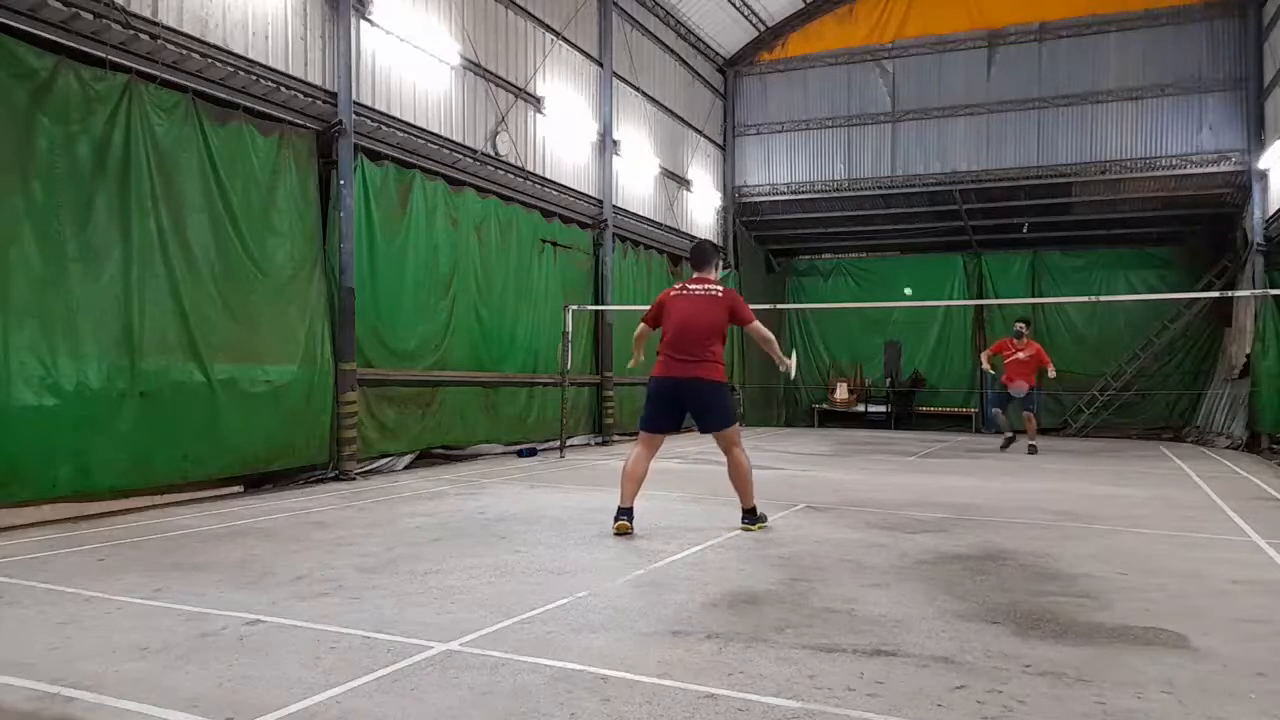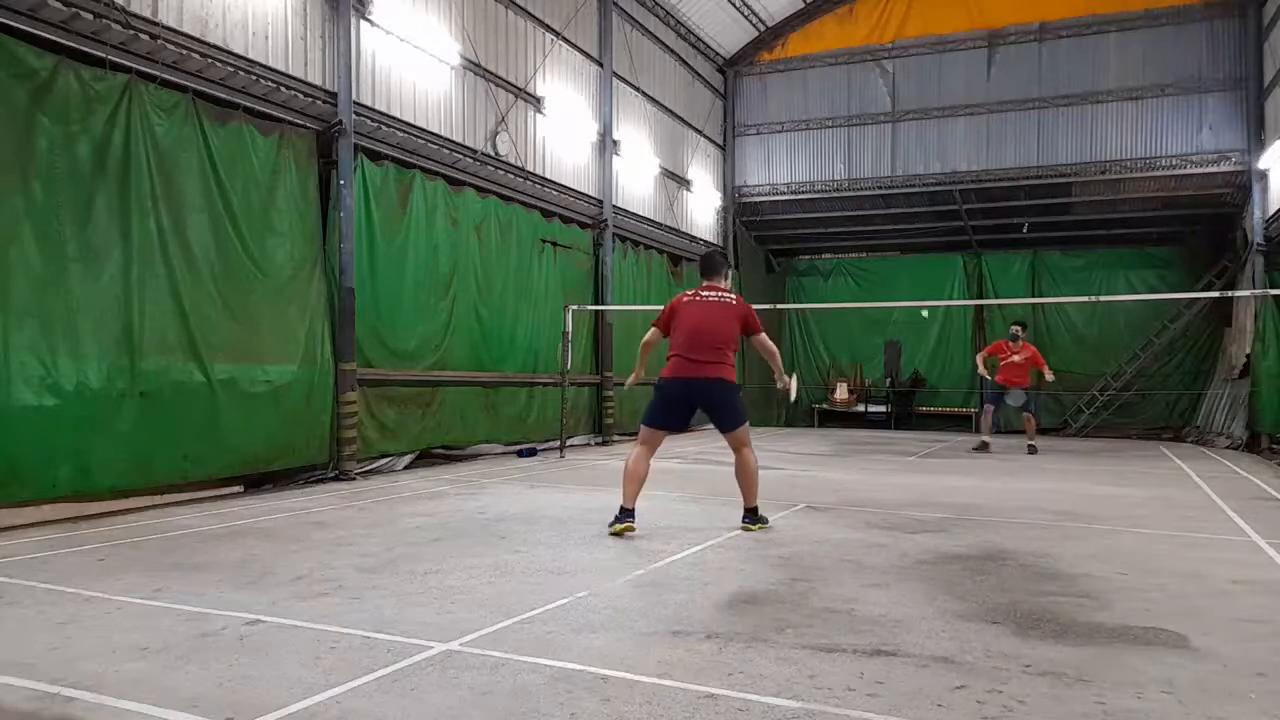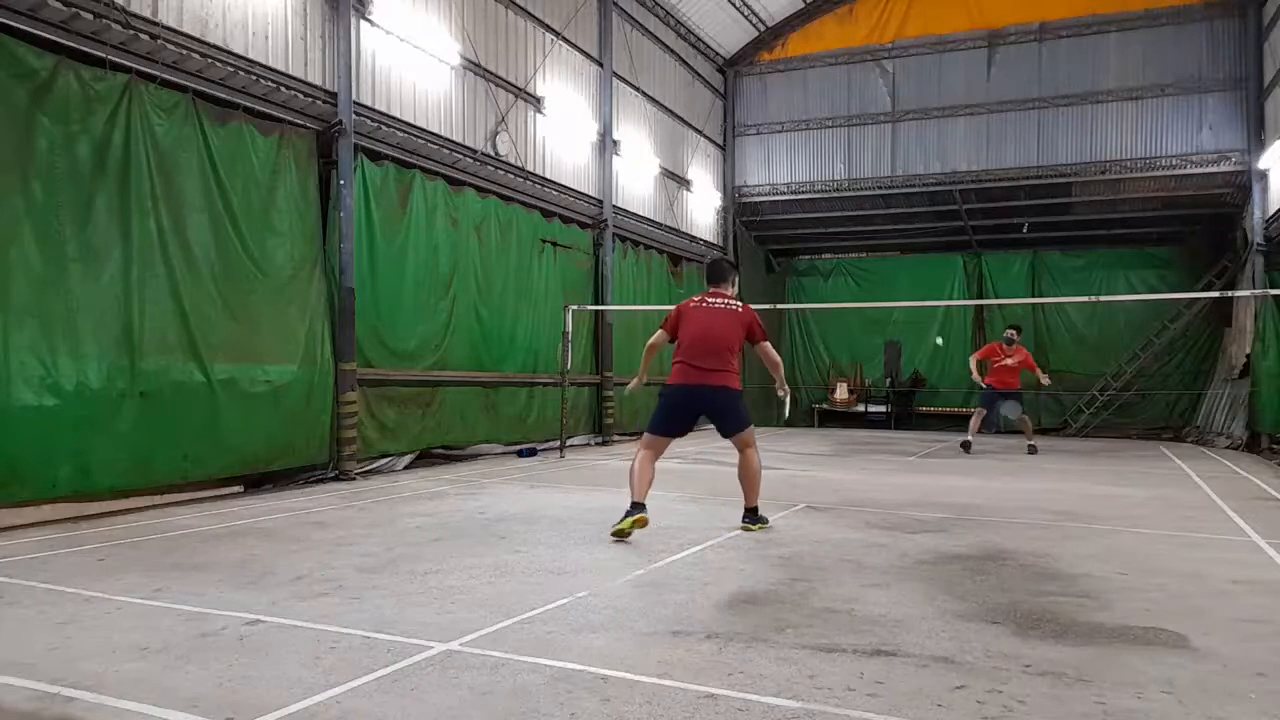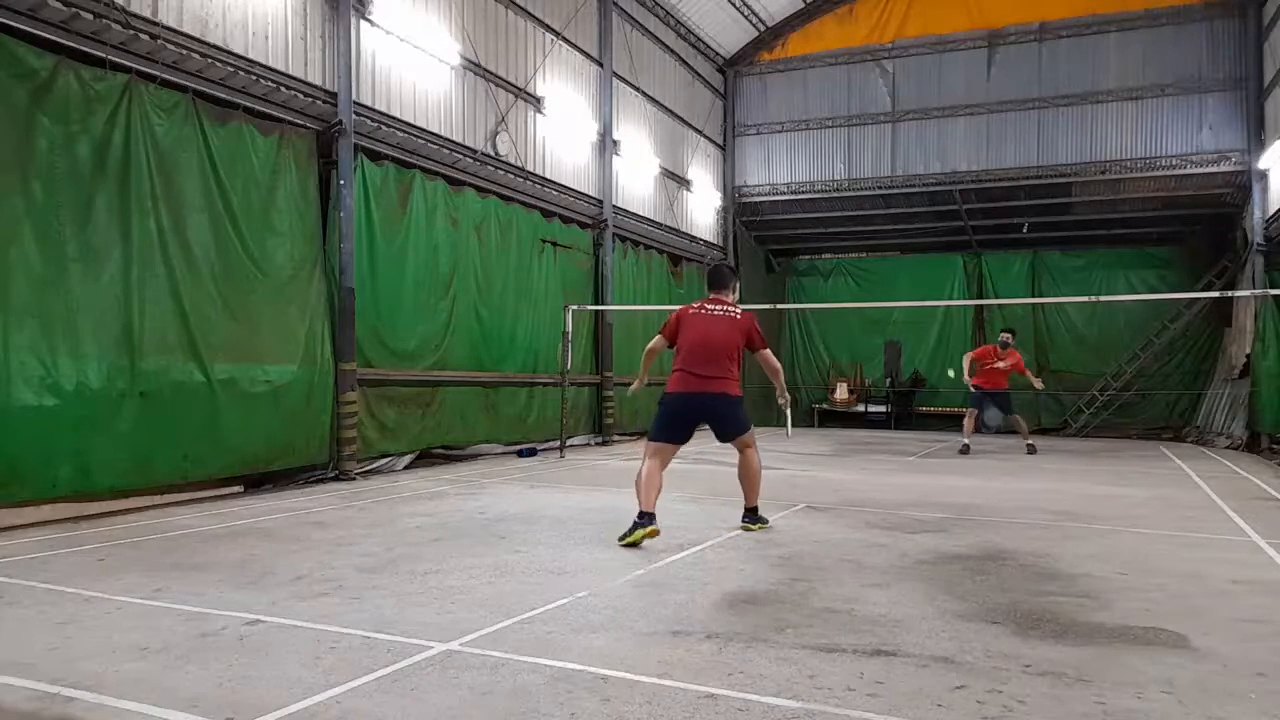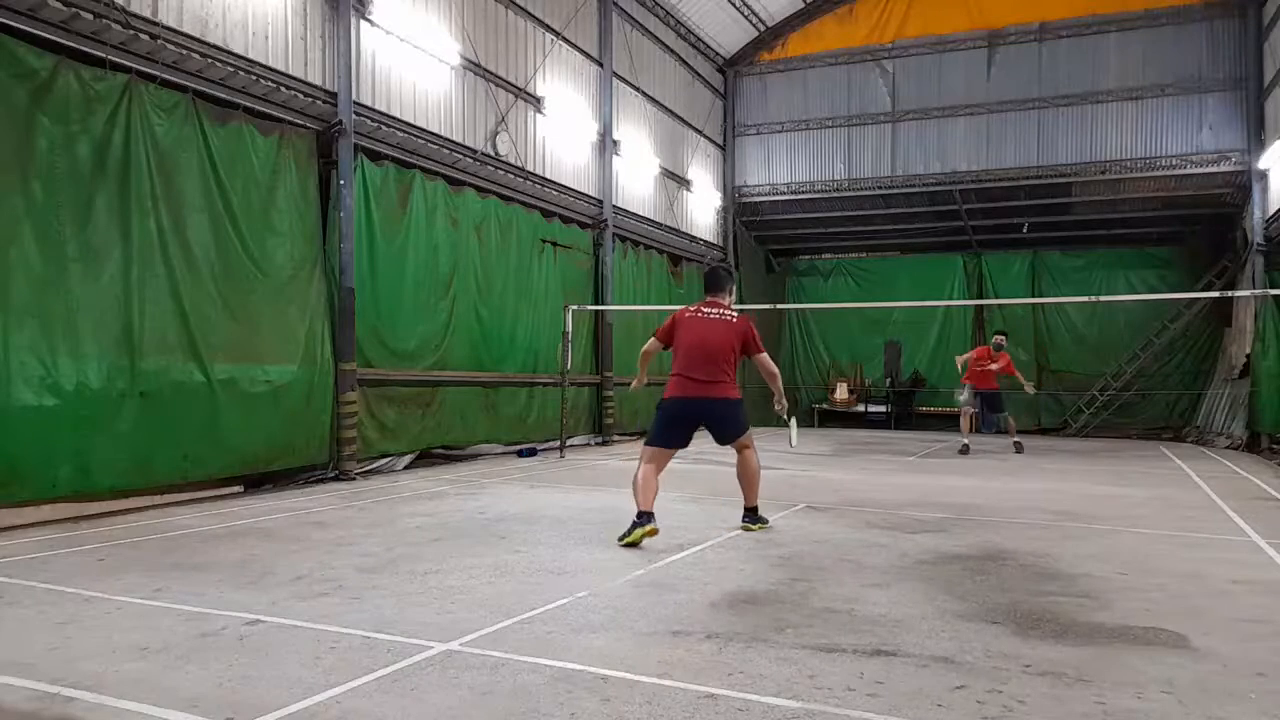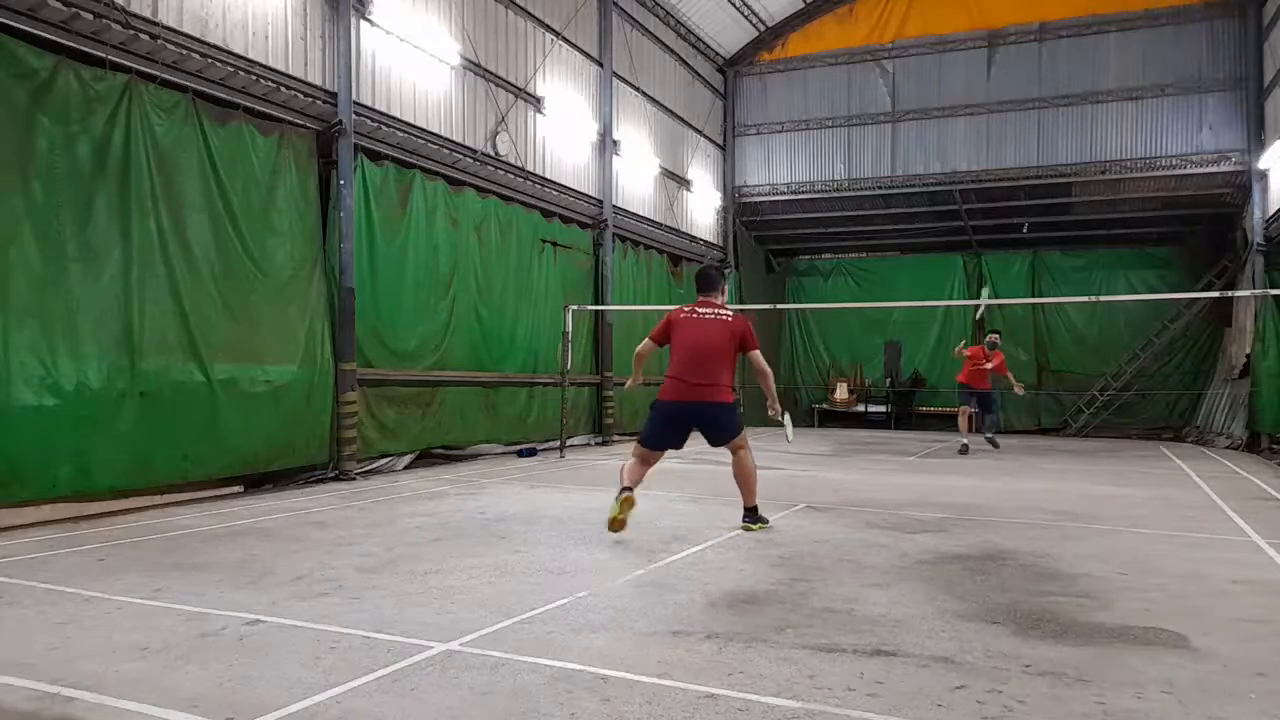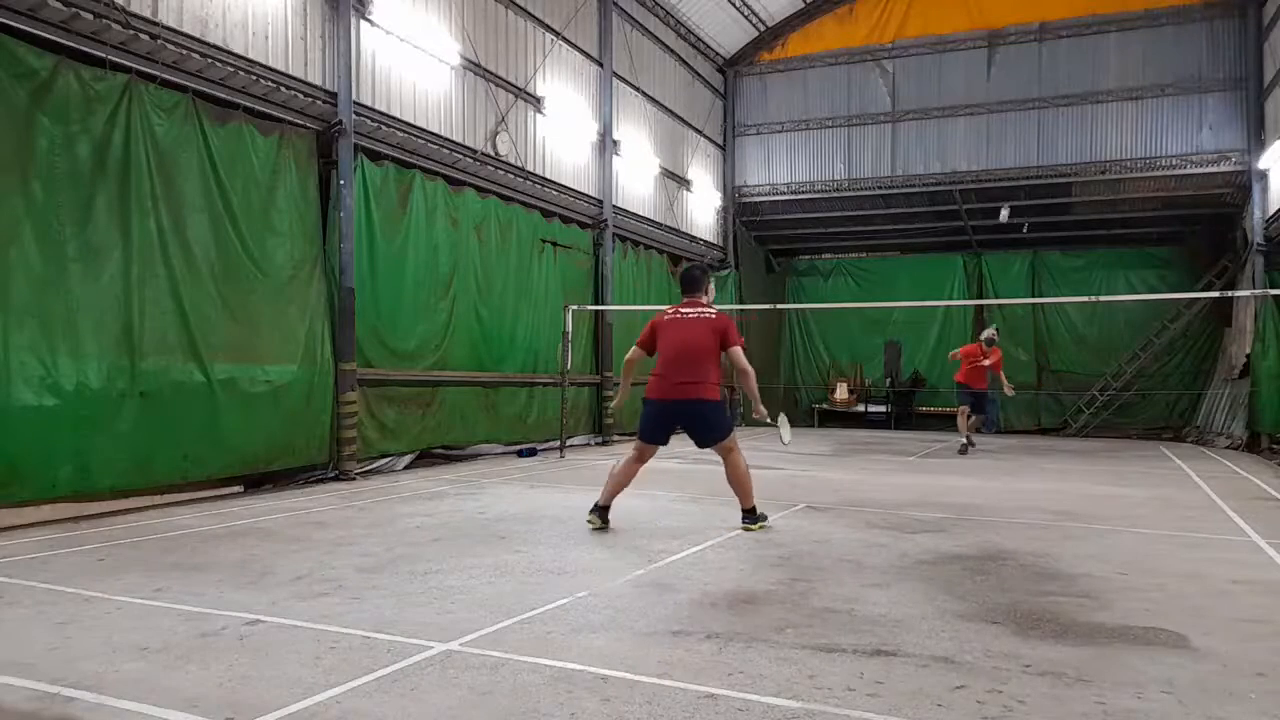
dt=0.1s
person 1, frame 1
left shoulder: (669, 295)
right shoulder: (727, 296)
left elbow: (640, 334)
right elbow: (763, 335)
left wrist: (636, 356)
right wrist: (780, 359)
left hip: (665, 379)
right hip: (707, 380)
left knee: (643, 448)
right knee: (733, 446)
left ankle: (624, 514)
right ankle: (750, 514)
person 1, frame 2
left shoulder: (680, 301)
right shoulder: (739, 306)
left elbow: (648, 341)
right elbow: (769, 348)
left wrist: (638, 372)
right wrist: (781, 374)
left hip: (676, 380)
right hip: (720, 382)
left knee: (643, 447)
right knee: (742, 446)
left ankle: (625, 512)
right ankle: (751, 514)
person 1, frame 3
left shoulder: (686, 307)
right shoulder: (745, 313)
left elbow: (654, 344)
right elbow: (772, 358)
left wrist: (640, 376)
right wrist: (781, 384)
left hip: (680, 387)
right hip: (724, 389)
left knee: (647, 451)
right knee: (748, 446)
left ankle: (636, 508)
right ankle: (752, 514)
person 1, frame 4
left shoulder: (685, 313)
right shoulder: (745, 320)
left elbow: (652, 348)
right elbow: (772, 365)
left wrist: (641, 378)
right wrist: (782, 392)
left hip: (680, 394)
right hip: (723, 396)
left knee: (652, 460)
right knee: (747, 447)
left ankle: (646, 518)
right ankle: (751, 515)
person 1, frame 5
left shoulder: (681, 316)
right shoulder: (741, 323)
left elbow: (647, 350)
right elbow: (770, 369)
left wrist: (640, 377)
right wrist: (780, 398)
left hip: (678, 398)
right hip: (722, 400)
left knee: (649, 464)
right knee: (745, 448)
left ankle: (644, 517)
right ankle: (751, 514)
person 1, frame 6
left shoulder: (677, 315)
right shoulder: (738, 322)
left elbow: (641, 352)
right elbow: (762, 370)
left wrist: (635, 376)
right wrist: (773, 403)
left hip: (672, 400)
right hip: (716, 402)
left knee: (640, 460)
right knee: (740, 448)
left ankle: (625, 495)
right ankle: (751, 514)
person 1, frame 7
left shoulder: (662, 319)
right shoulder: (721, 320)
left elbow: (630, 360)
right elbow: (743, 368)
left wrist: (622, 393)
right wrist: (757, 404)
left hip: (659, 398)
right hip: (702, 400)
left knee: (639, 456)
right knee: (730, 452)
left ankle: (600, 509)
right ankle: (750, 515)
